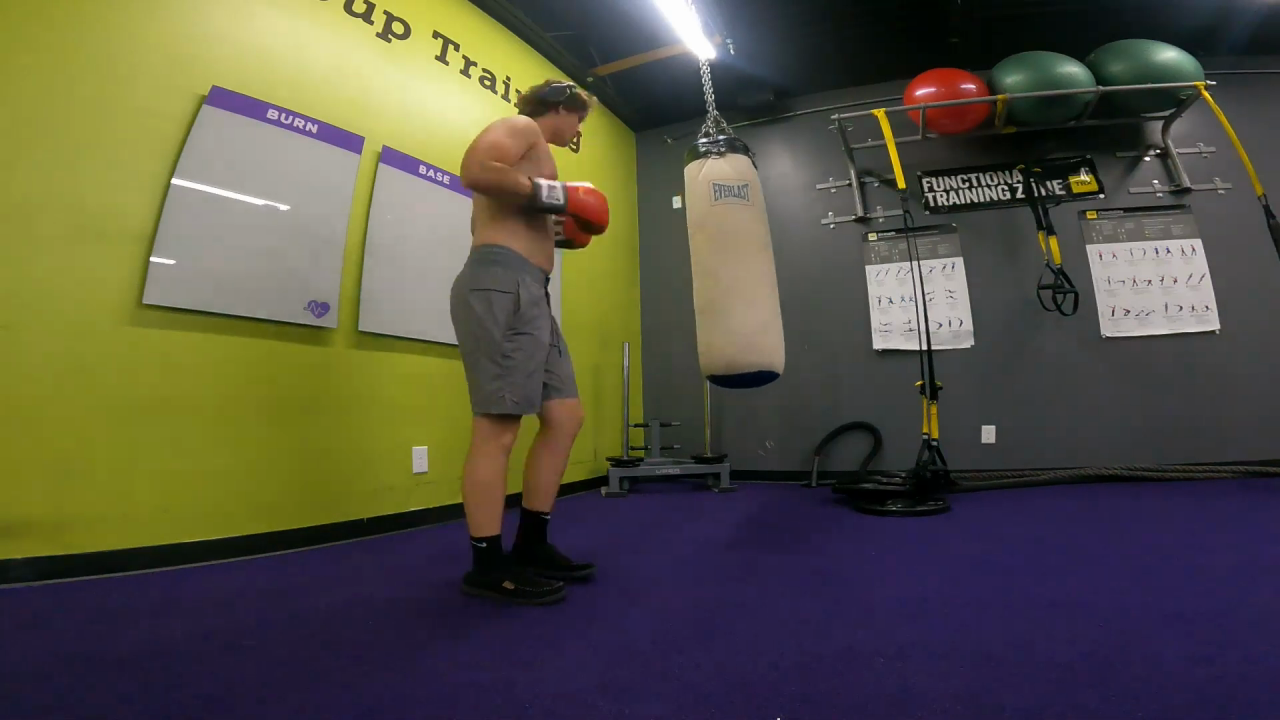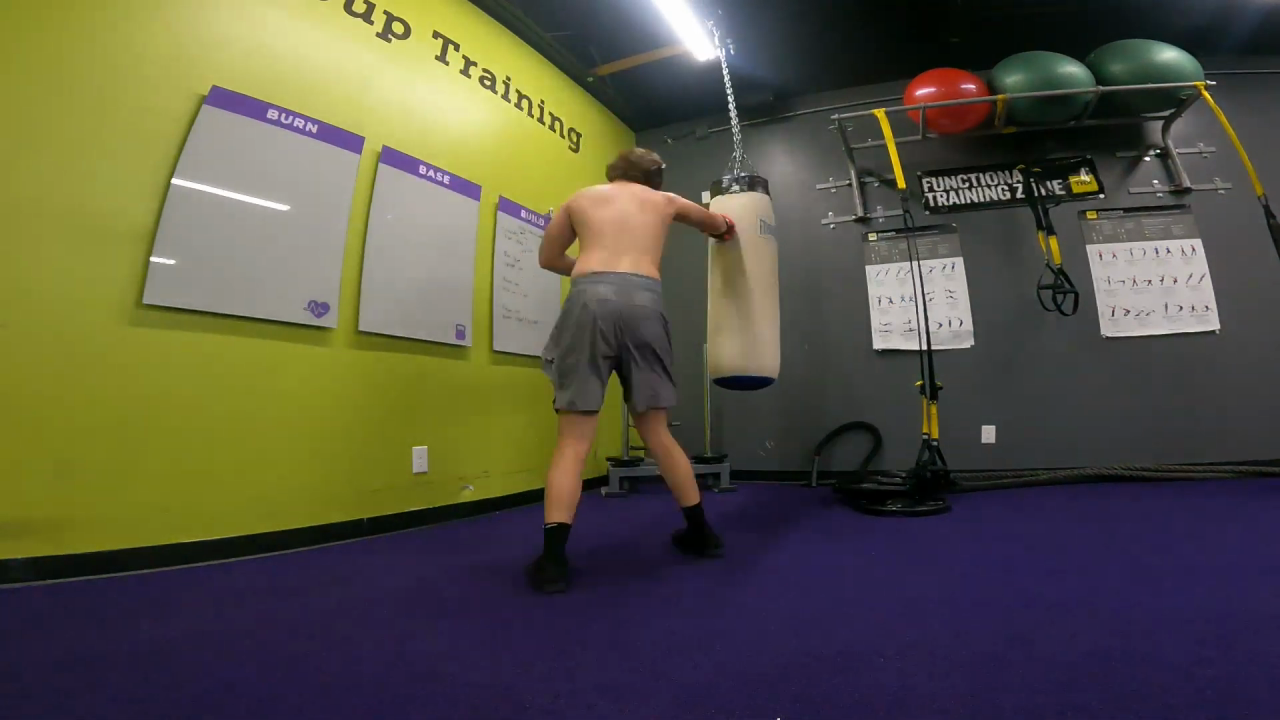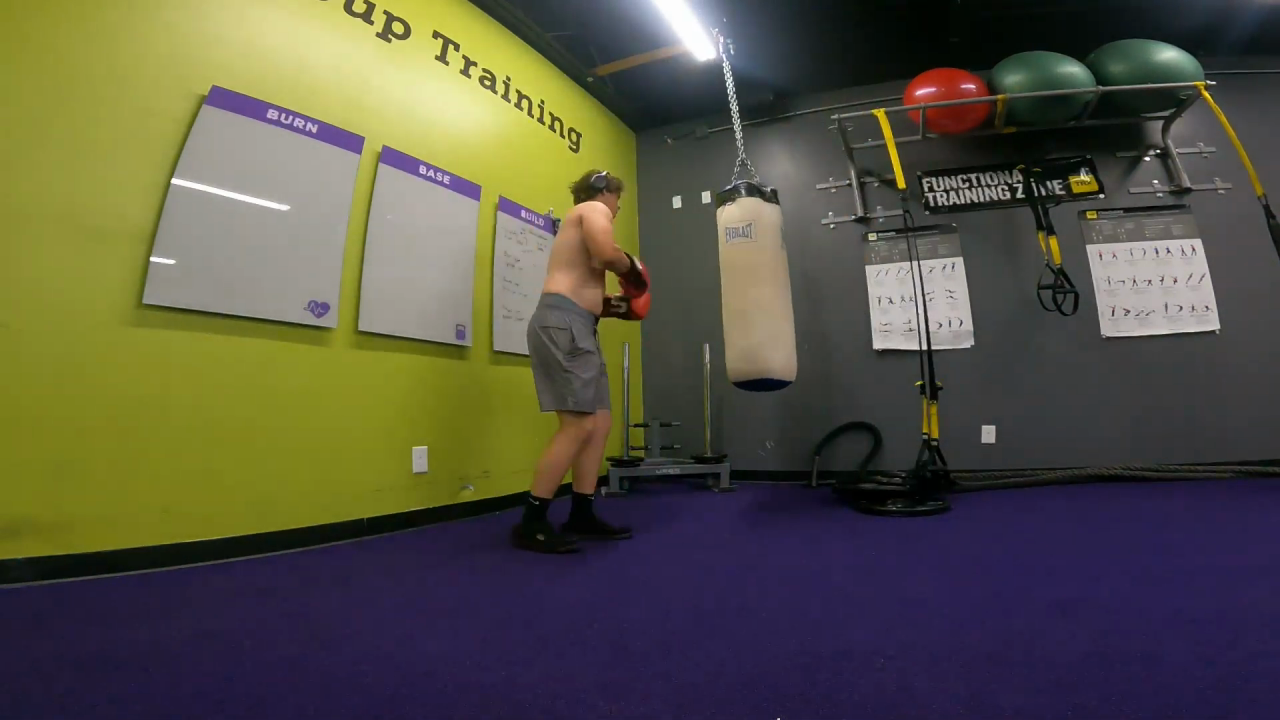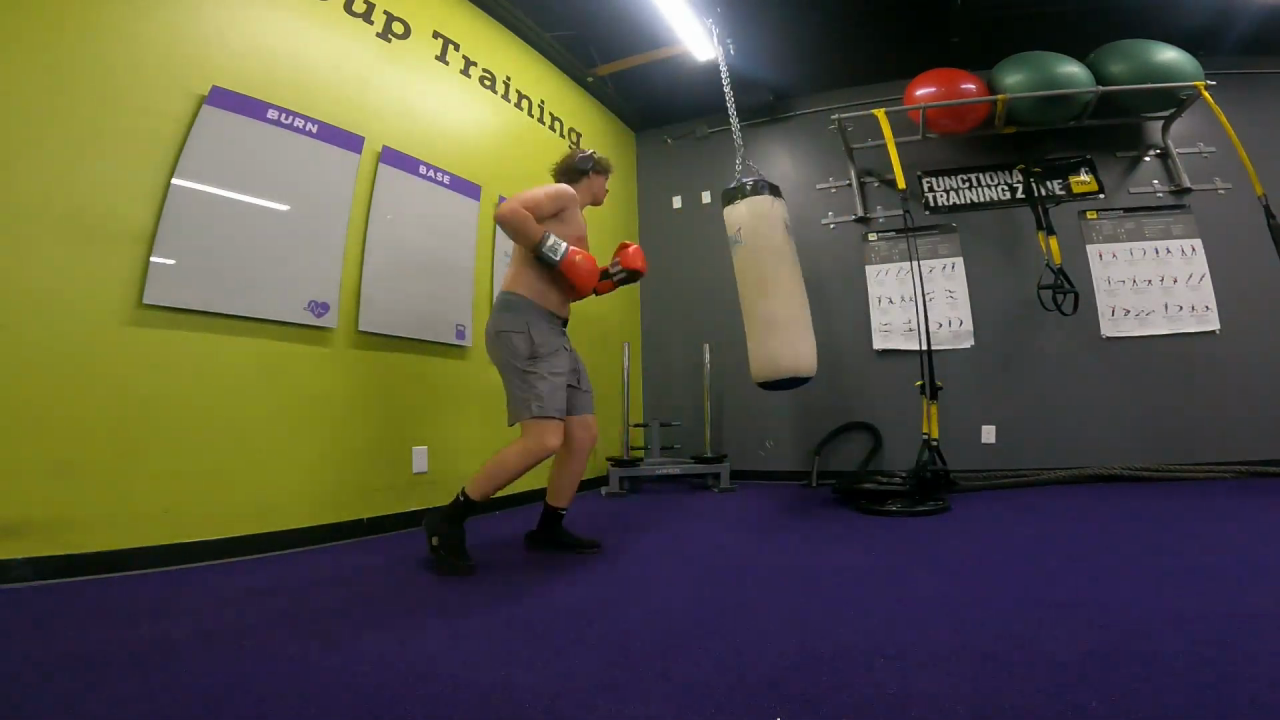
dt=1s
person 1, frame 1
left shoulder: (531, 155)
right shoulder: (516, 130)
right elbow: (474, 169)
left wrist: (560, 229)
right wrist: (552, 196)
left hip: (521, 294)
right hip: (502, 289)
left knee: (565, 419)
right knee: (497, 432)
left ankle: (531, 544)
right ankle: (487, 567)
person 1, frame 2
left shoulder: (581, 196)
right shoulder: (663, 200)
left elbow: (548, 257)
right elbow: (715, 223)
right wrist: (727, 229)
left hip: (587, 303)
right hip: (644, 303)
left knee: (573, 437)
right knee: (655, 430)
left ankle: (553, 557)
right ankle: (699, 530)
person 1, frame 3
left shoulder: (581, 229)
right shoulder: (595, 212)
right elbow: (606, 252)
left wrist: (620, 305)
right wrist: (635, 271)
left hip: (576, 332)
right hip: (564, 325)
left knee: (600, 425)
right knee: (577, 428)
left ankle: (582, 515)
right ankle: (532, 523)
person 1, frame 4
left shoulder: (569, 219)
right shoulder: (559, 195)
right elbow: (506, 212)
left wrist: (611, 276)
right wrist: (556, 253)
left hip: (548, 334)
right hip: (522, 327)
left knee: (584, 438)
right knee: (544, 441)
left ankle: (550, 529)
right ankle: (450, 519)
